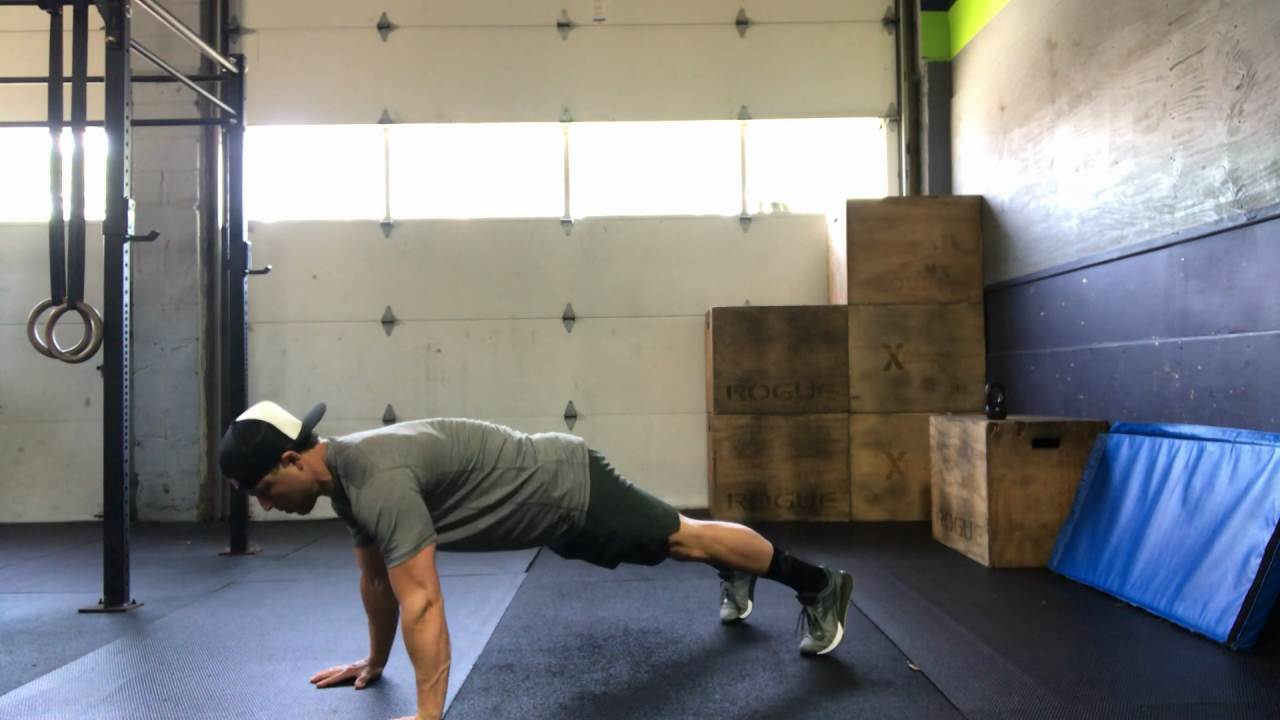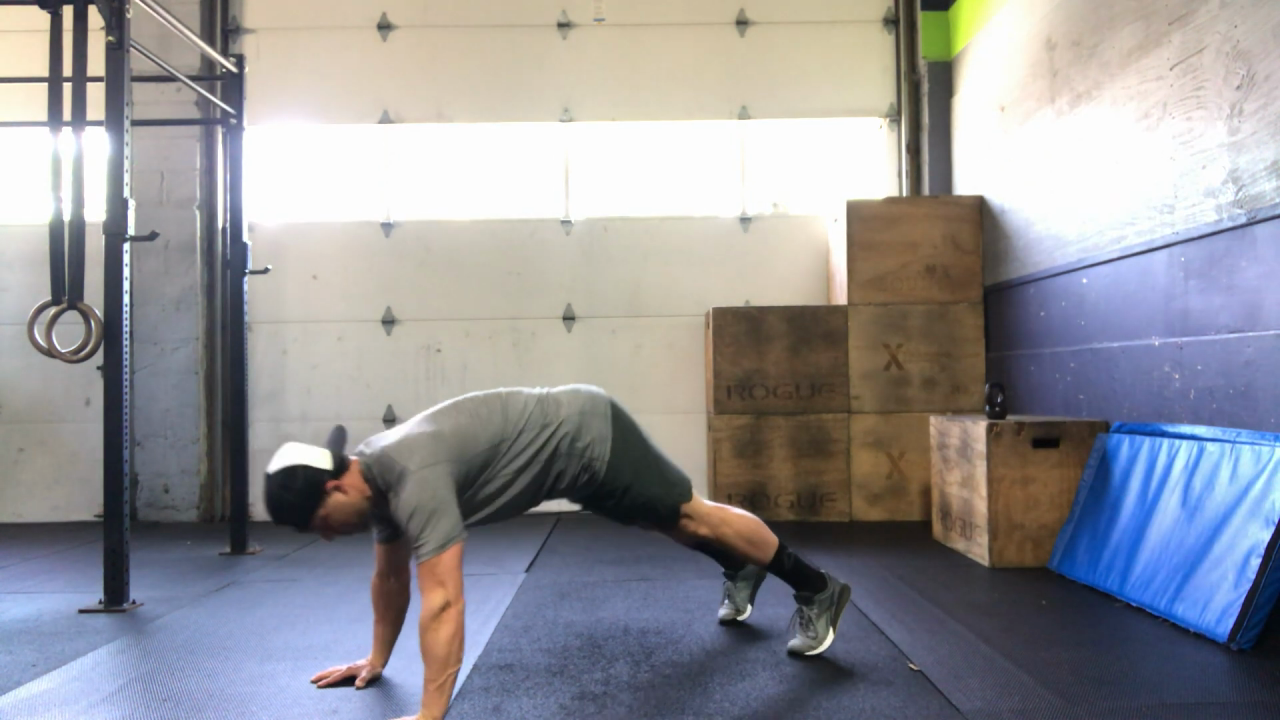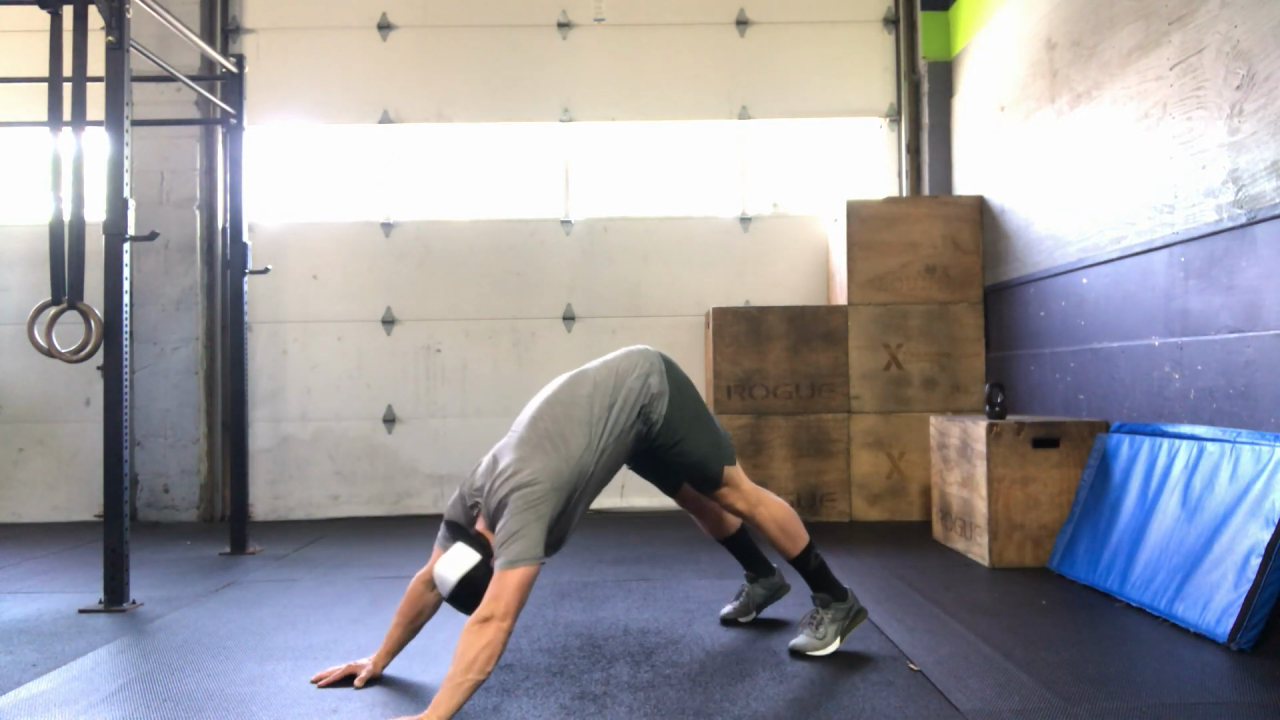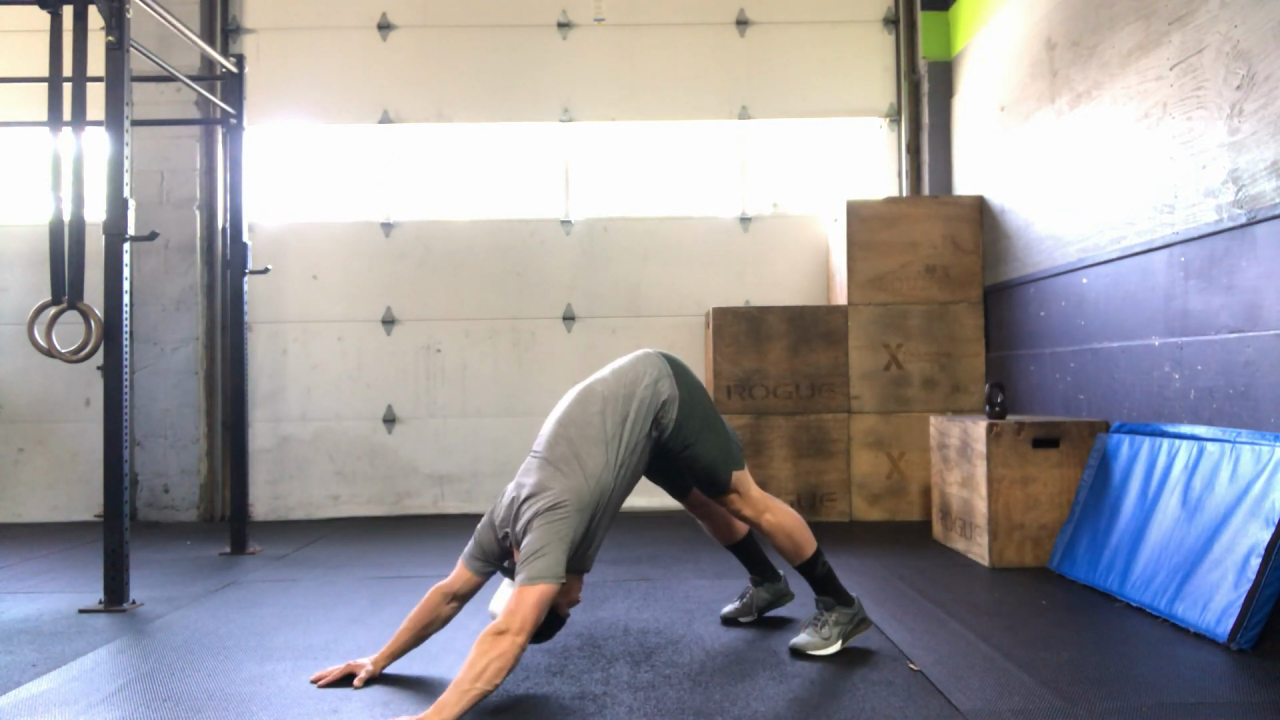
dt=1s
person 1, frame 1
left shoulder: (379, 481)
right shoulder: (345, 475)
left elbow: (421, 603)
right elbow: (375, 579)
right wrist: (373, 660)
left hip: (566, 489)
right hip: (553, 496)
left knee: (686, 540)
right knee: (673, 540)
left ankle: (818, 587)
right ankle: (734, 576)
person 1, frame 2
left shoulder: (412, 479)
right shoulder: (375, 474)
left elbow: (442, 600)
right elbow: (390, 575)
right wrist: (377, 659)
left hip: (586, 435)
right hip: (570, 444)
left knee: (692, 515)
right knee: (671, 520)
left ankle: (816, 591)
right ankle: (740, 573)
person 1, frame 3
left shoulder: (522, 503)
right shoulder: (472, 496)
left elbow: (493, 620)
right elbow: (429, 580)
right wrist: (378, 659)
left hip: (649, 389)
right hip: (626, 403)
left knee: (736, 494)
right knee: (696, 498)
left ankle: (834, 600)
right ankle: (763, 578)
person 1, frame 4
left shoulder: (548, 522)
right shoulder: (506, 518)
left elbow: (507, 634)
right elbow: (449, 593)
right wrist: (378, 660)
left hip: (658, 390)
right hip: (635, 397)
left knee: (743, 499)
right knee: (703, 503)
left ankle: (839, 606)
right ankle: (767, 583)
